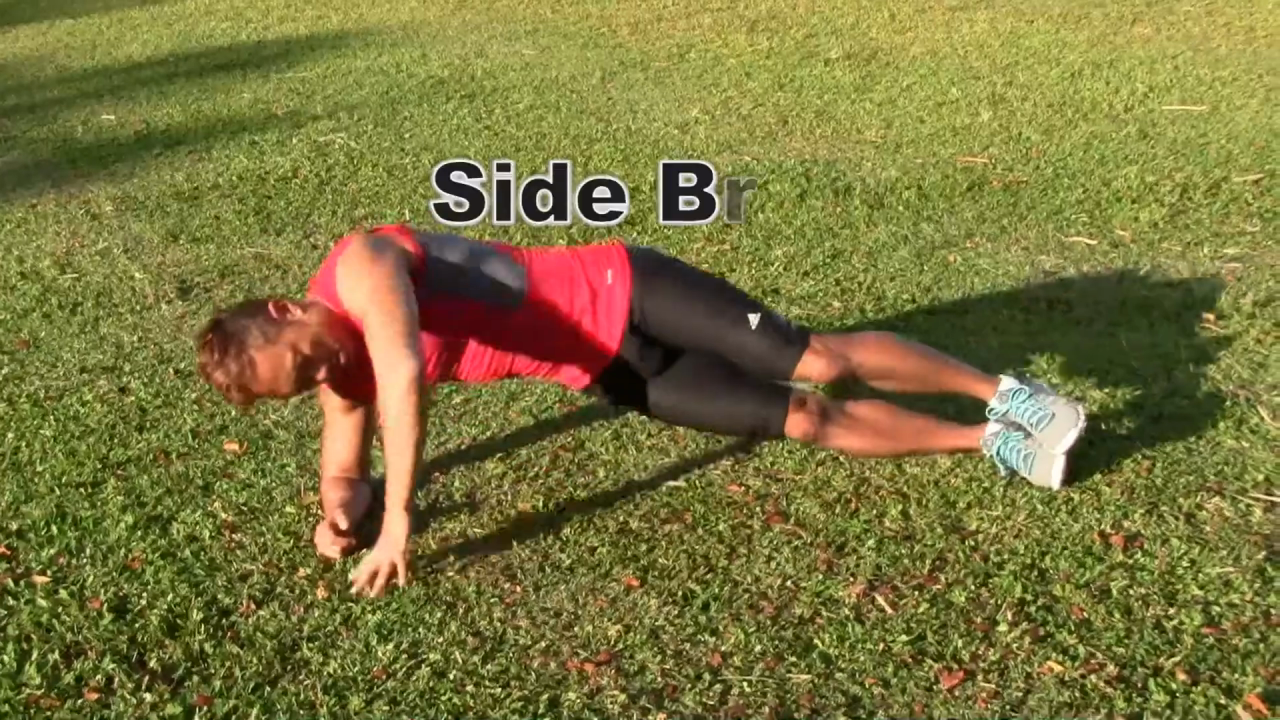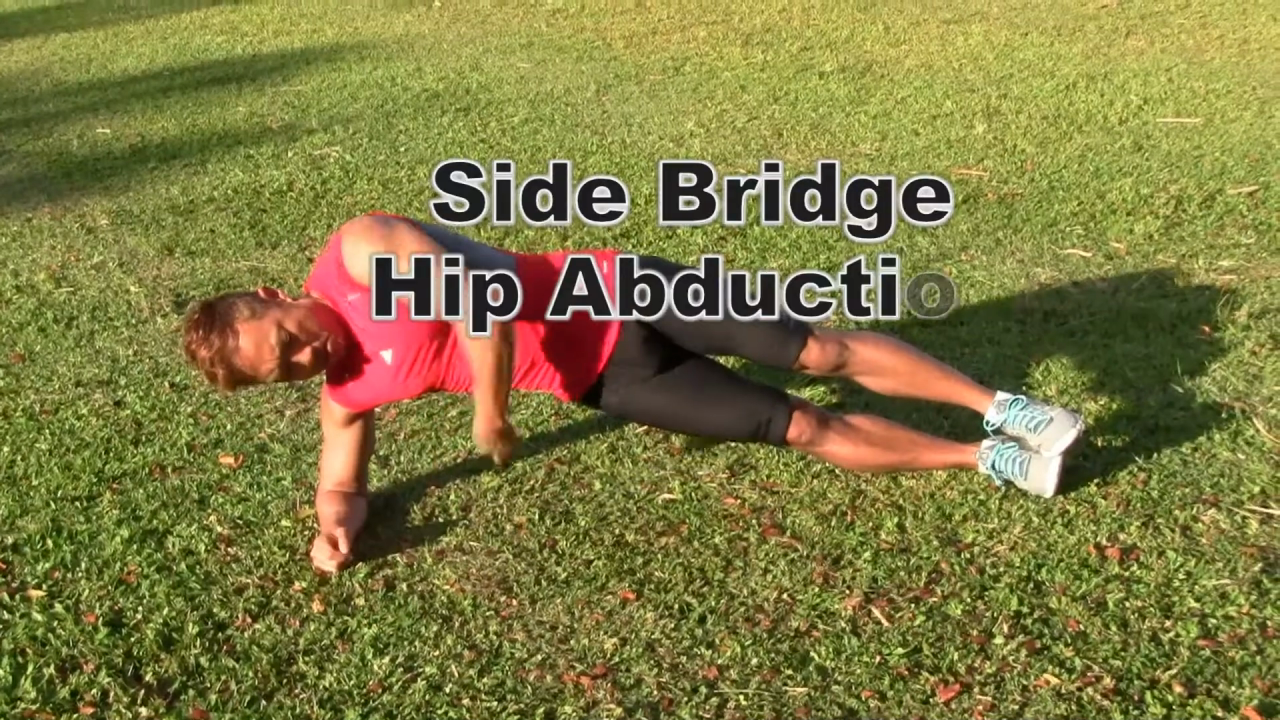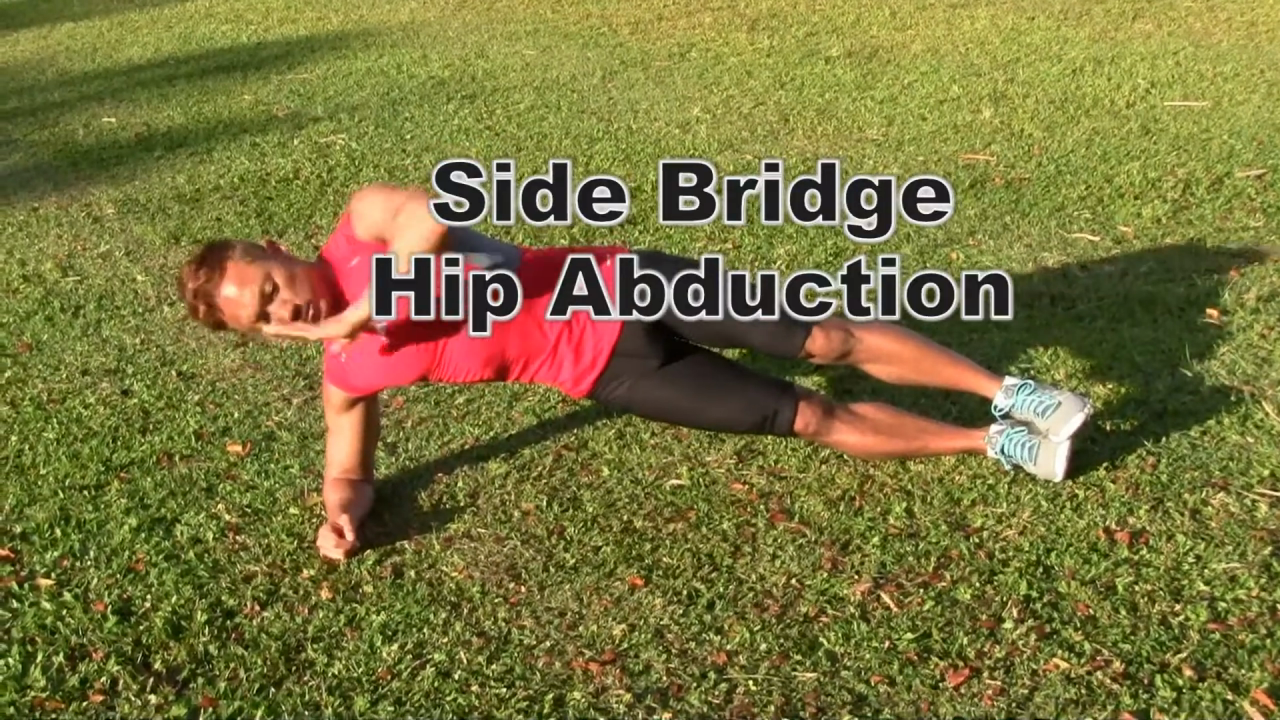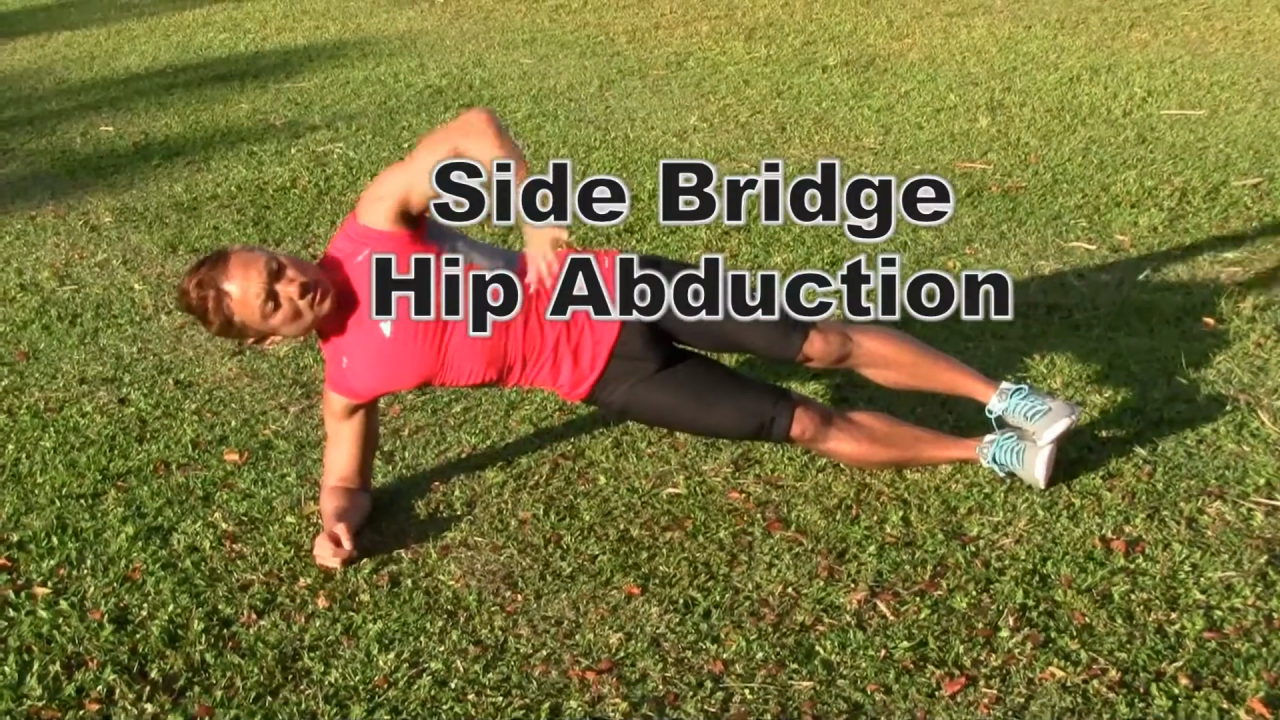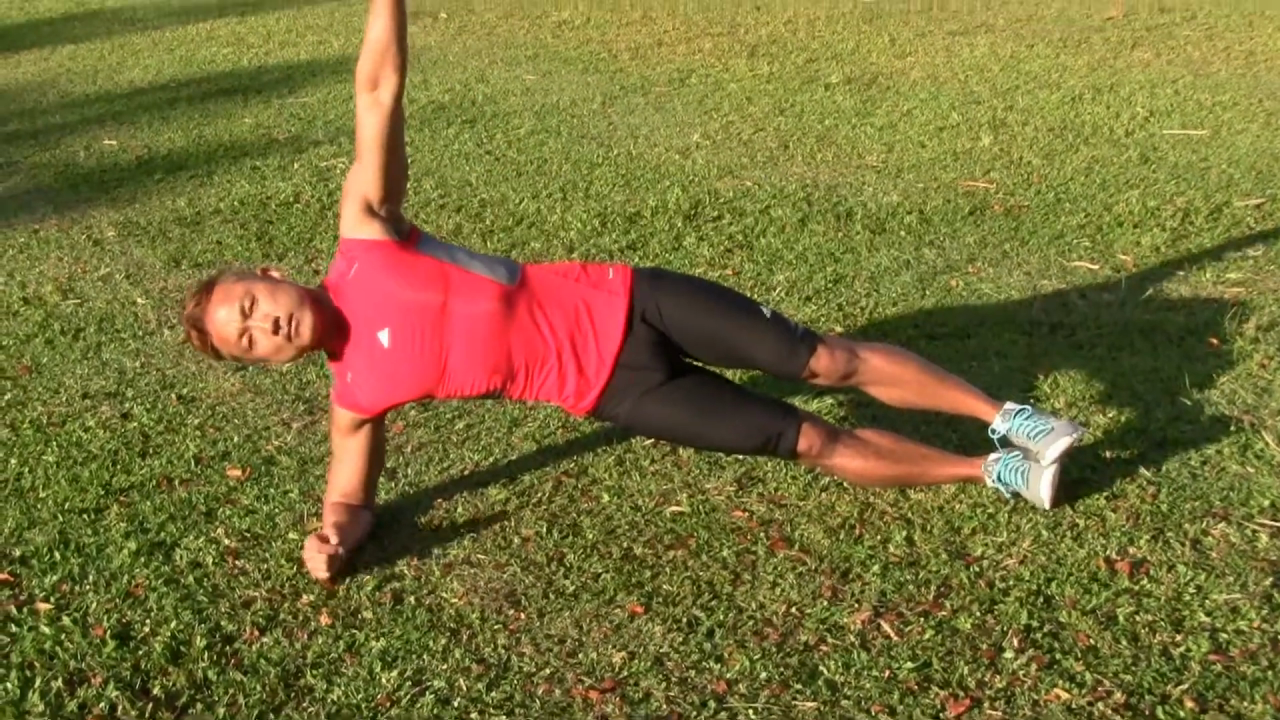
dt=1s
person 1, frame 1
left shoulder: (354, 265)
right shoulder: (339, 379)
left elbow: (405, 377)
right elbow: (342, 476)
left wrist: (397, 524)
right wrist: (336, 516)
left hip: (623, 294)
right hip: (609, 370)
left knee: (822, 362)
right knee: (805, 421)
left ankle: (1001, 392)
right ankle: (984, 444)
person 1, frame 2
left shoulder: (358, 248)
right shoulder: (343, 389)
left elbow: (472, 310)
right elbow: (341, 483)
left wrist: (489, 420)
right wrist: (335, 527)
left hip: (616, 298)
right hip: (602, 384)
left knee: (820, 349)
right knee: (805, 429)
left ankle: (997, 405)
right ankle: (985, 459)
person 1, frame 3
left shoulder: (363, 219)
right shoulder: (348, 375)
left elbow: (432, 223)
right elbow: (350, 470)
left wrist: (352, 314)
right wrist: (340, 513)
left hip: (623, 288)
right hip: (607, 373)
left knee: (828, 340)
right knee: (813, 418)
left ankle: (1007, 392)
right ankle: (992, 445)
person 1, frame 4
left shoulder: (374, 220)
right shoulder: (348, 380)
left elbow: (475, 130)
right elbow: (346, 479)
right wrist: (336, 523)
left hip: (620, 291)
right hip: (607, 378)
left knee: (824, 343)
right knee: (809, 425)
left ankle: (1000, 396)
right ankle: (987, 453)
person 1, frame 5
left shoulder: (361, 234)
right shoulder: (355, 394)
left elbow: (379, 88)
right elbow: (351, 496)
right wrist: (331, 538)
left hip: (624, 305)
right hip: (612, 389)
left knee: (829, 362)
right knee: (813, 442)
left ankle: (1004, 417)
right ankle: (991, 472)
